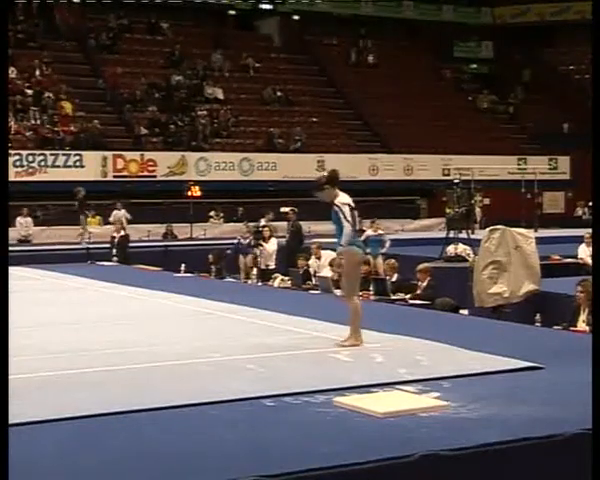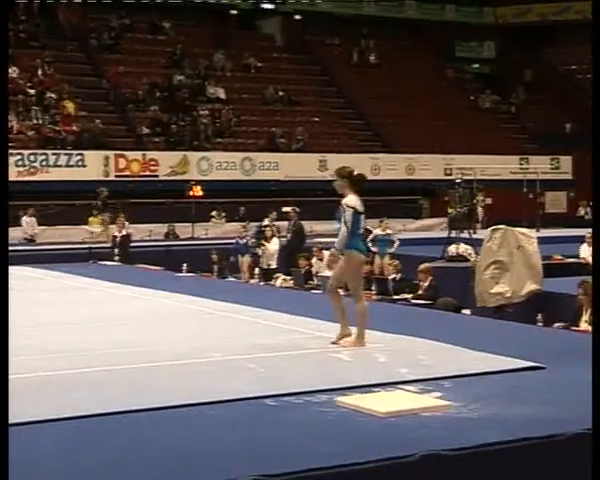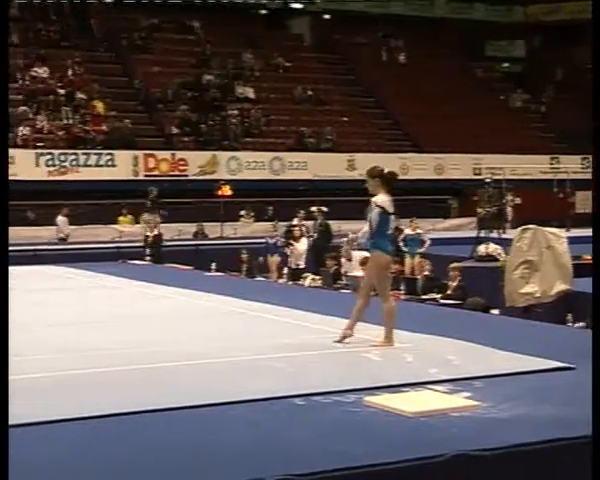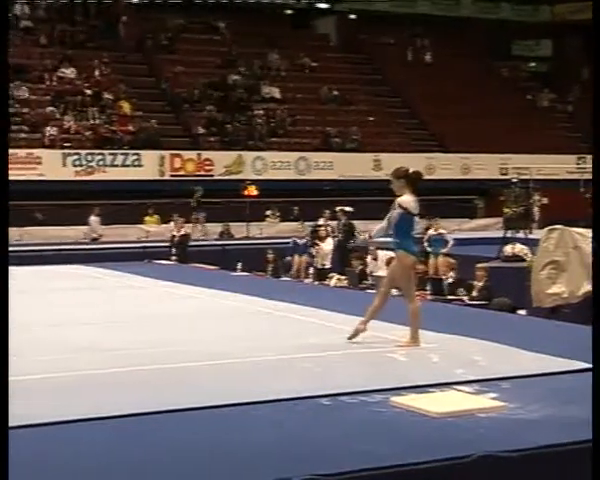
dt=0.4s
person 1, frame 1
left shoulder: (340, 202)
right shoulder: (343, 199)
left elbow: (348, 228)
left wrist: (340, 251)
right wrist: (342, 250)
left hip: (351, 249)
right hip: (352, 249)
left knee: (350, 295)
right knee: (350, 294)
left ankle: (356, 337)
right ankle: (354, 334)
person 1, frame 2
left shoulder: (347, 202)
right shoulder: (354, 200)
left elbow: (345, 231)
left wrist: (334, 251)
right wrist: (337, 251)
left hip: (353, 251)
right hip: (350, 251)
left knee: (357, 295)
right knee: (332, 287)
left ankle: (360, 338)
right ankle: (345, 329)
person 1, frame 3
left shoulder: (377, 201)
right shoulder: (387, 200)
left elbow: (369, 228)
right wrist: (357, 238)
left hip: (380, 251)
right hip: (381, 249)
left knee: (385, 296)
right knee: (364, 291)
left ankle: (388, 338)
right ankle: (349, 328)
person 1, frame 4
left shoulder: (401, 201)
right shoulder: (412, 200)
left elbow: (386, 224)
right wrist: (374, 235)
left hip: (404, 252)
right hip: (404, 250)
left knee: (410, 296)
right knee: (384, 290)
left ankle: (414, 338)
right ankle: (363, 324)
